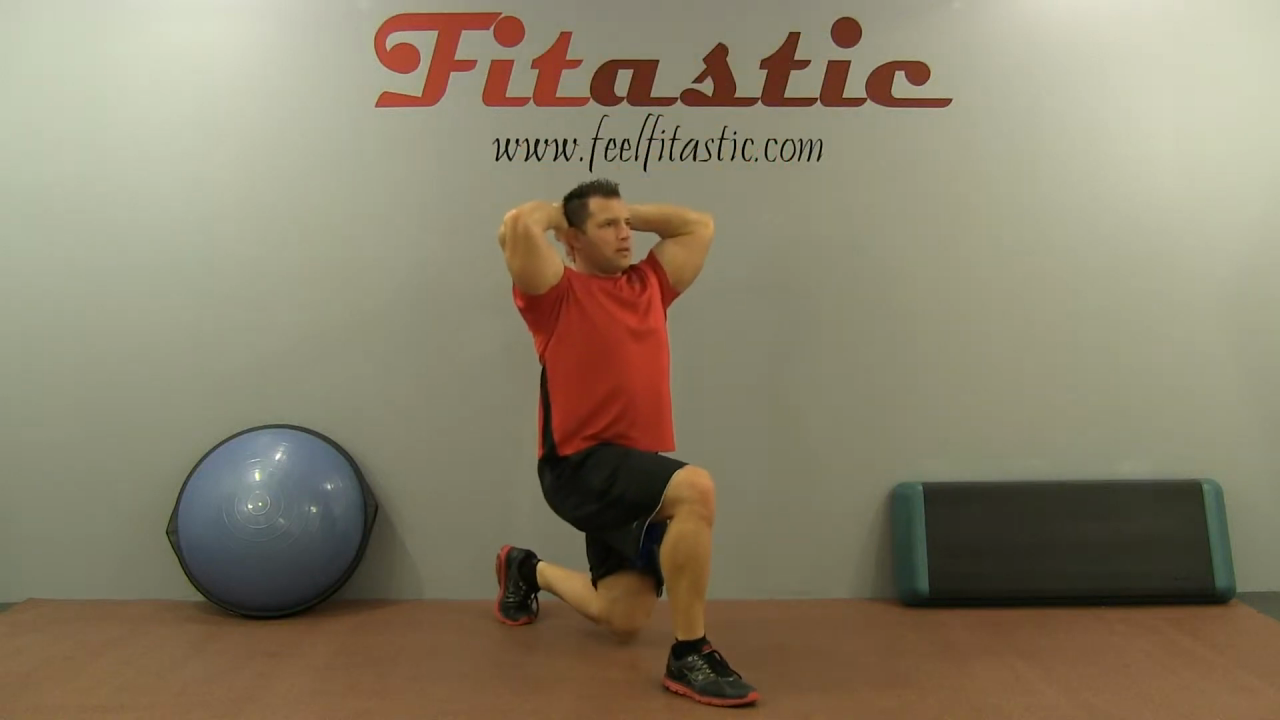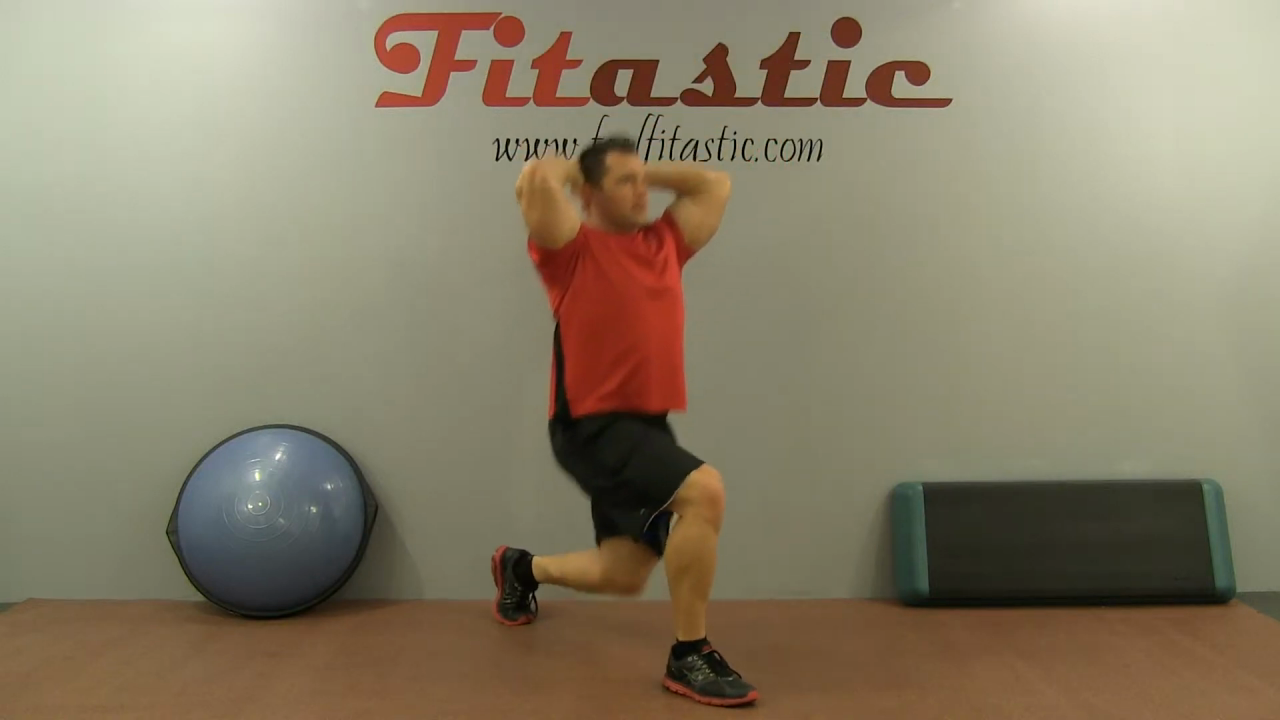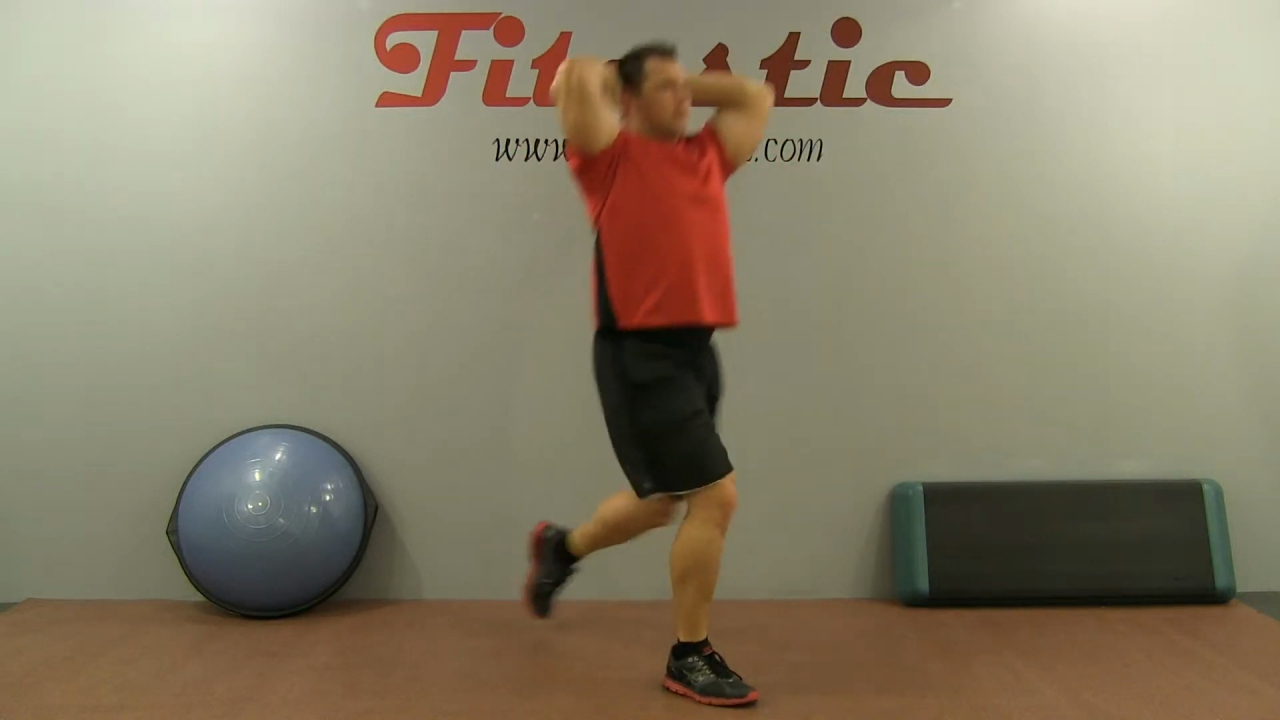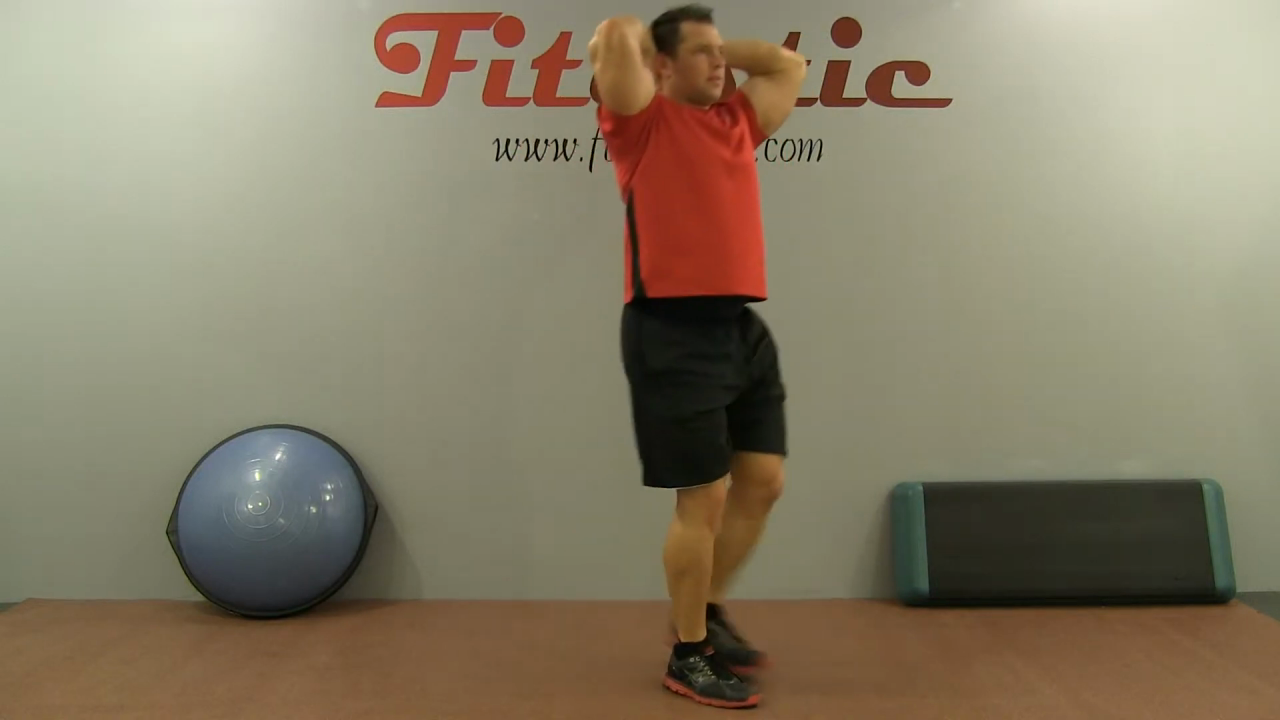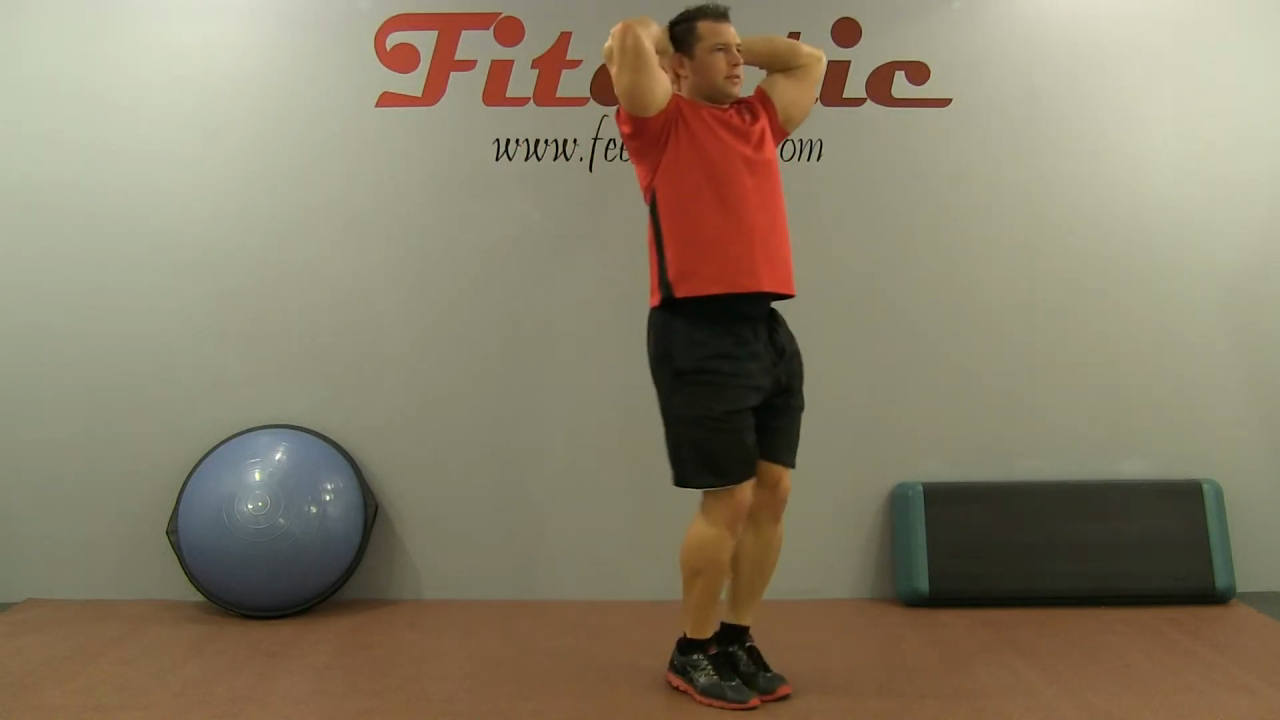
dt=0.3s
person 1, frame 1
left shoulder: (649, 285)
right shoulder: (557, 293)
left elbow: (699, 225)
right elbow: (518, 226)
left wrist: (626, 212)
right wrist: (558, 213)
left hip: (634, 464)
right hip: (579, 464)
left knee: (623, 620)
right knee: (694, 489)
left ankle: (527, 570)
right ankle: (689, 655)
person 1, frame 2
left shoulder: (665, 242)
right shoulder: (574, 249)
left elbow: (716, 184)
right elbow: (534, 182)
left wrist: (645, 171)
right wrist: (576, 168)
left hip: (648, 421)
right hip: (593, 426)
left knee: (625, 575)
right knee: (703, 493)
left ankle: (521, 569)
right ankle: (689, 655)
person 1, frame 3
left shoulder: (706, 155)
right shoulder: (612, 157)
left elbow: (758, 98)
right elbow: (573, 81)
left wrist: (689, 83)
right wrist: (610, 76)
left hip: (695, 349)
right hip: (638, 354)
left knee: (658, 502)
right knee: (715, 498)
left ankle: (559, 548)
right ankle: (689, 655)
person 1, frame 4
left shoulder: (738, 121)
right shoulder: (643, 122)
left elbow: (790, 66)
left hip: (742, 325)
right hip: (671, 330)
left knee: (763, 482)
right knee: (704, 499)
left ankle: (710, 613)
right ankle: (688, 656)
person 1, frame 5
left shoulder: (758, 119)
right shoulder: (662, 123)
left elbow: (809, 60)
left hip: (766, 328)
right hip: (697, 332)
left knee: (771, 496)
right knee: (729, 500)
left ankle: (735, 641)
right ankle: (692, 652)
